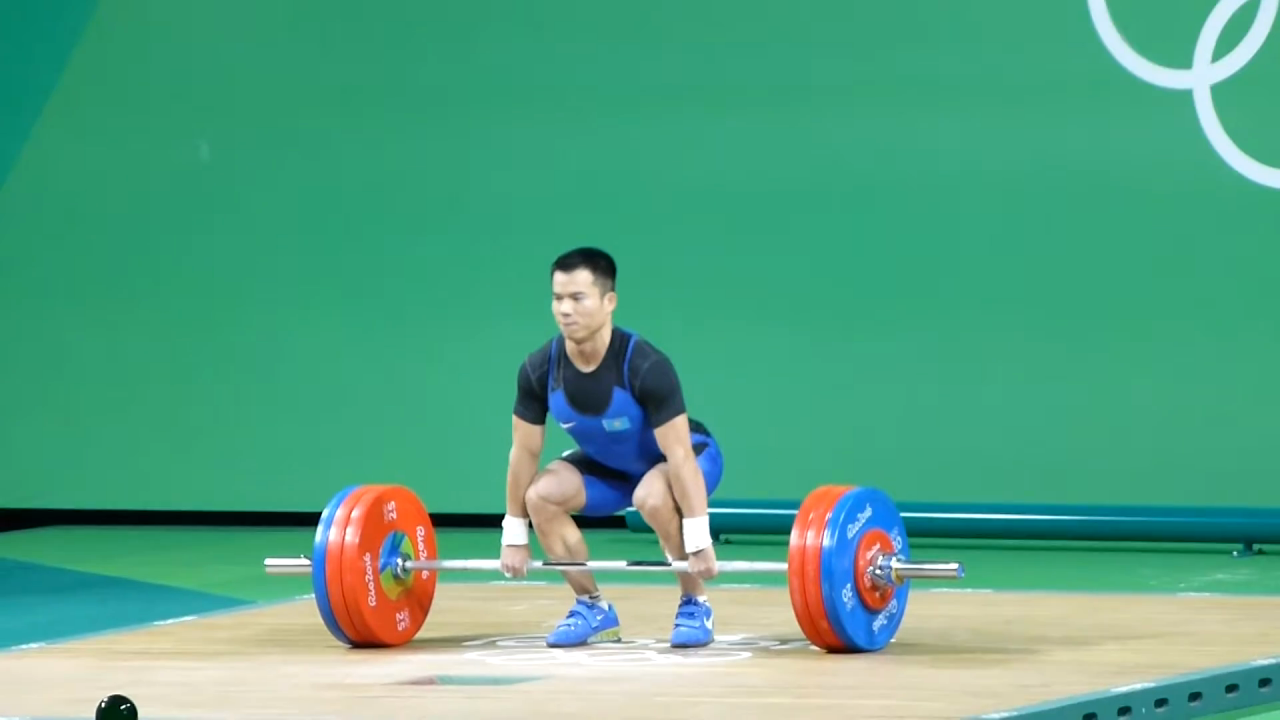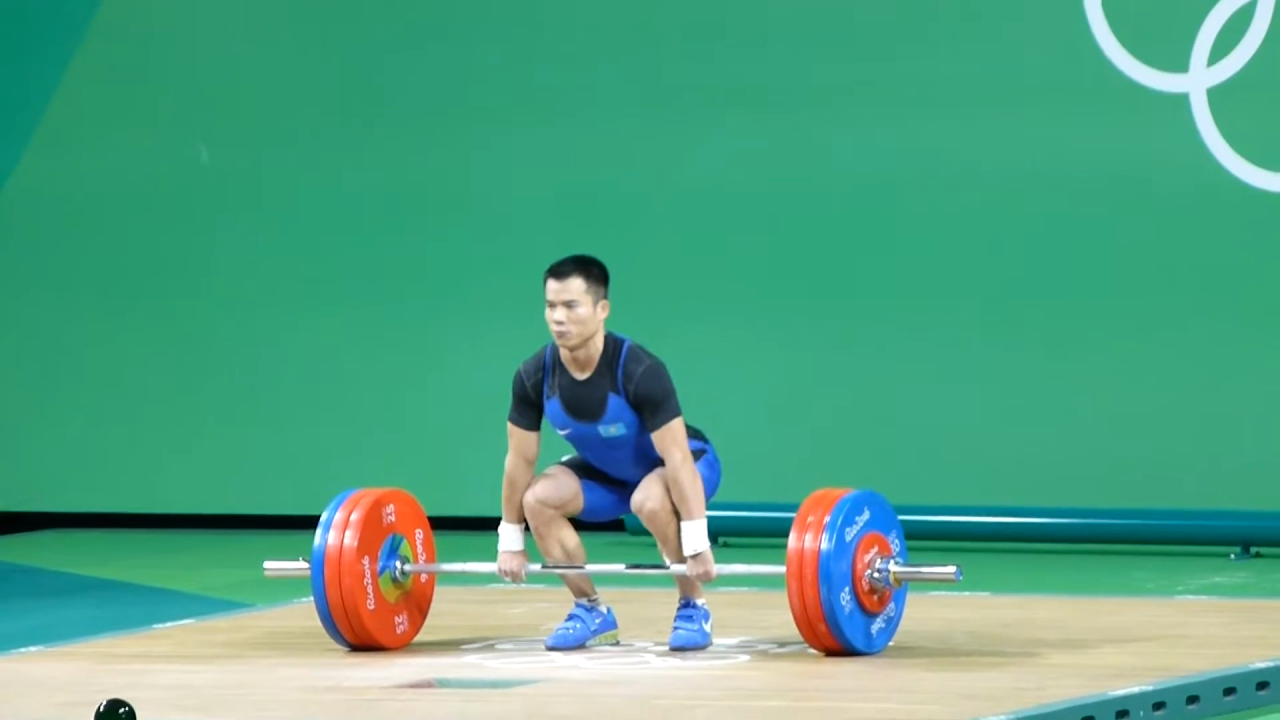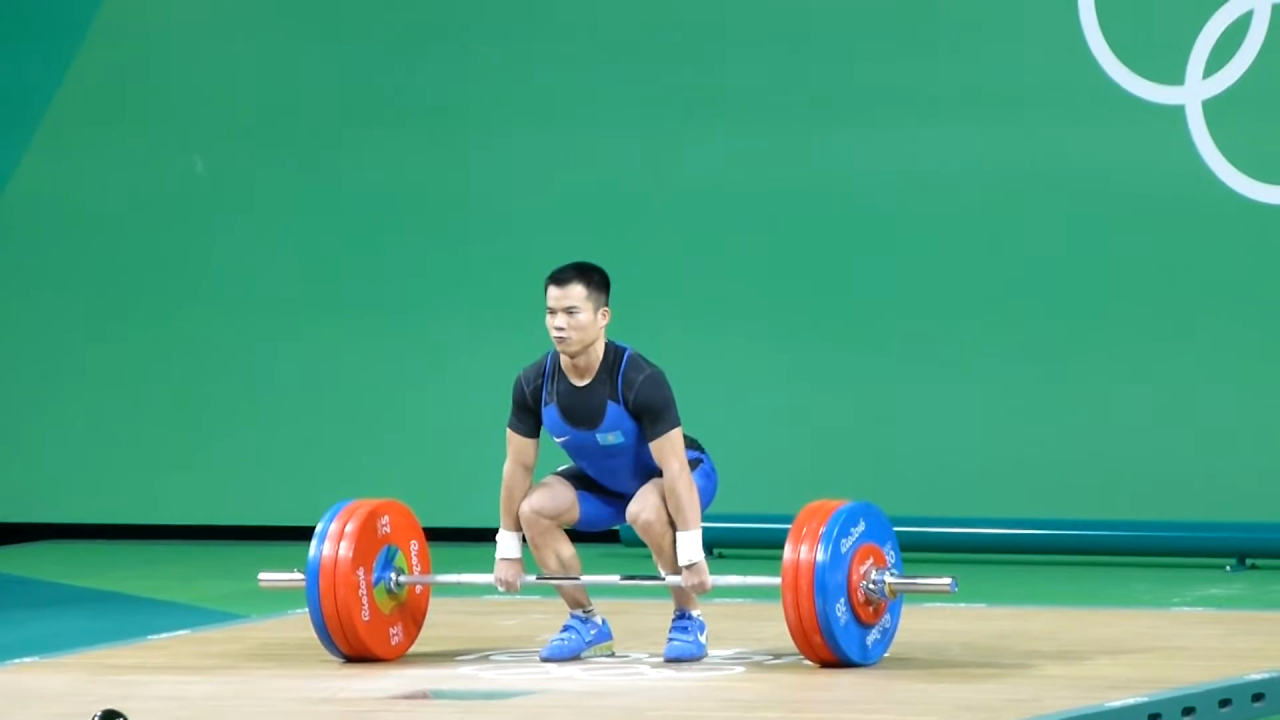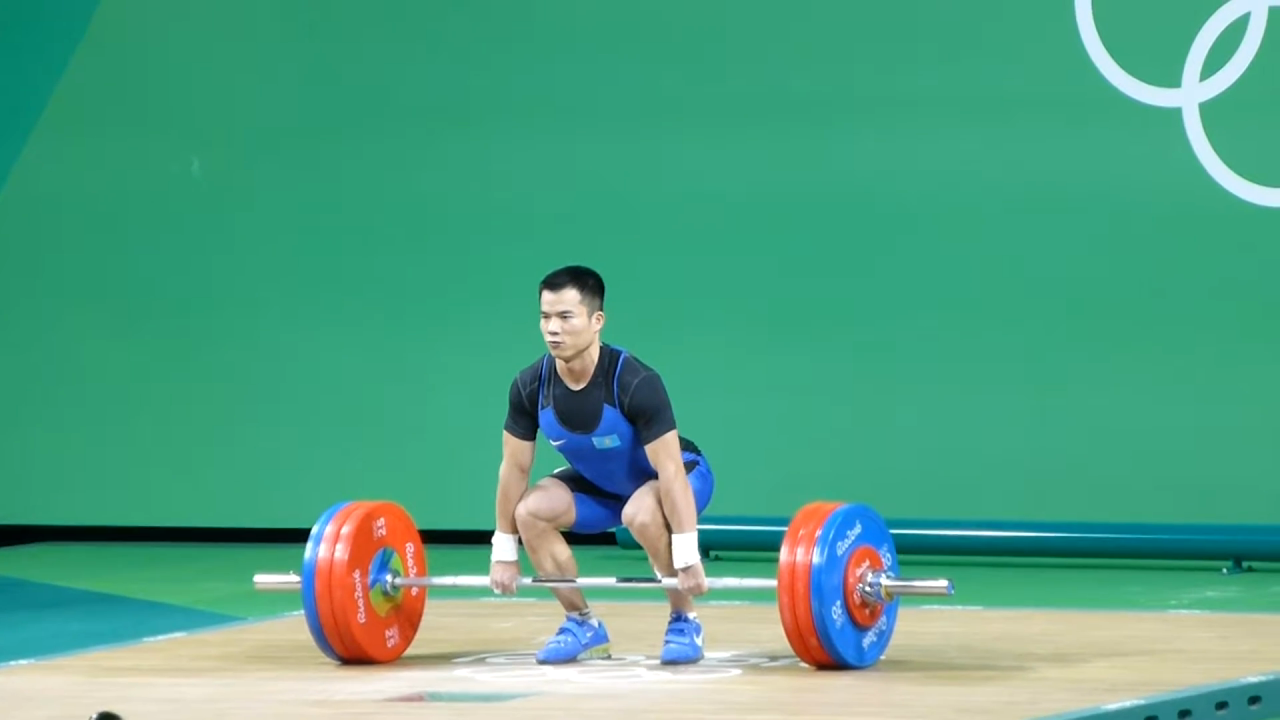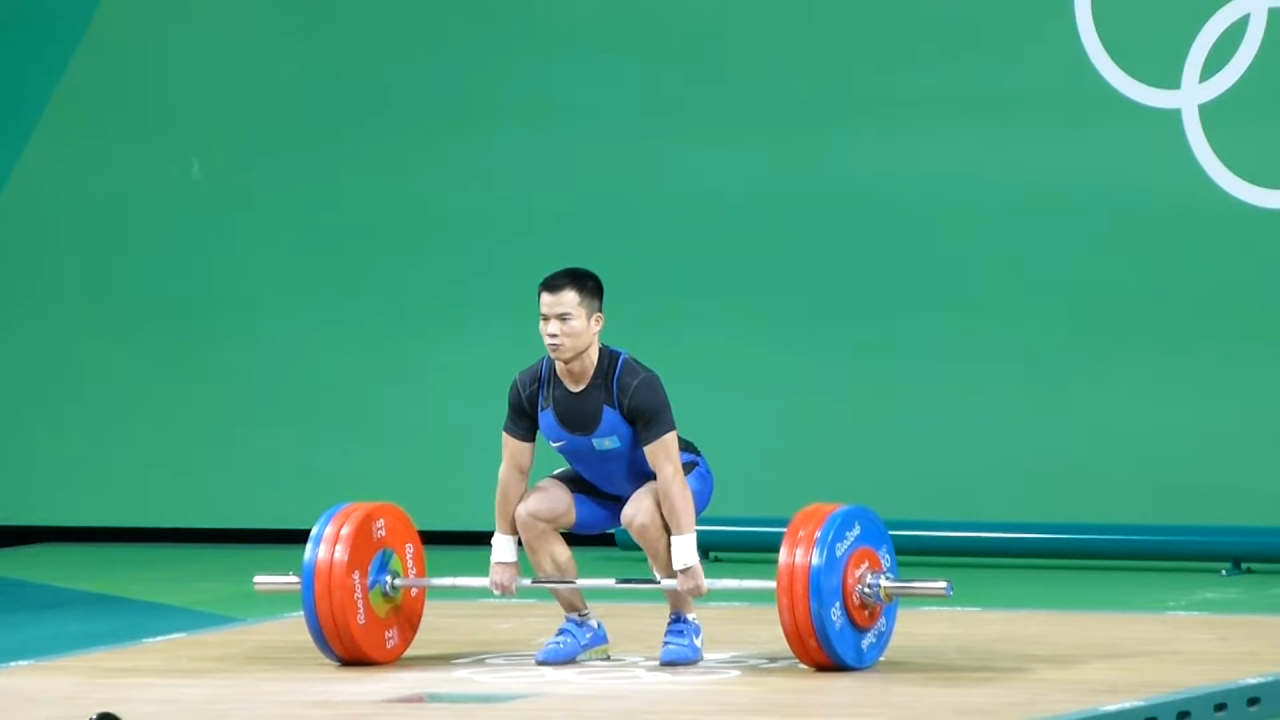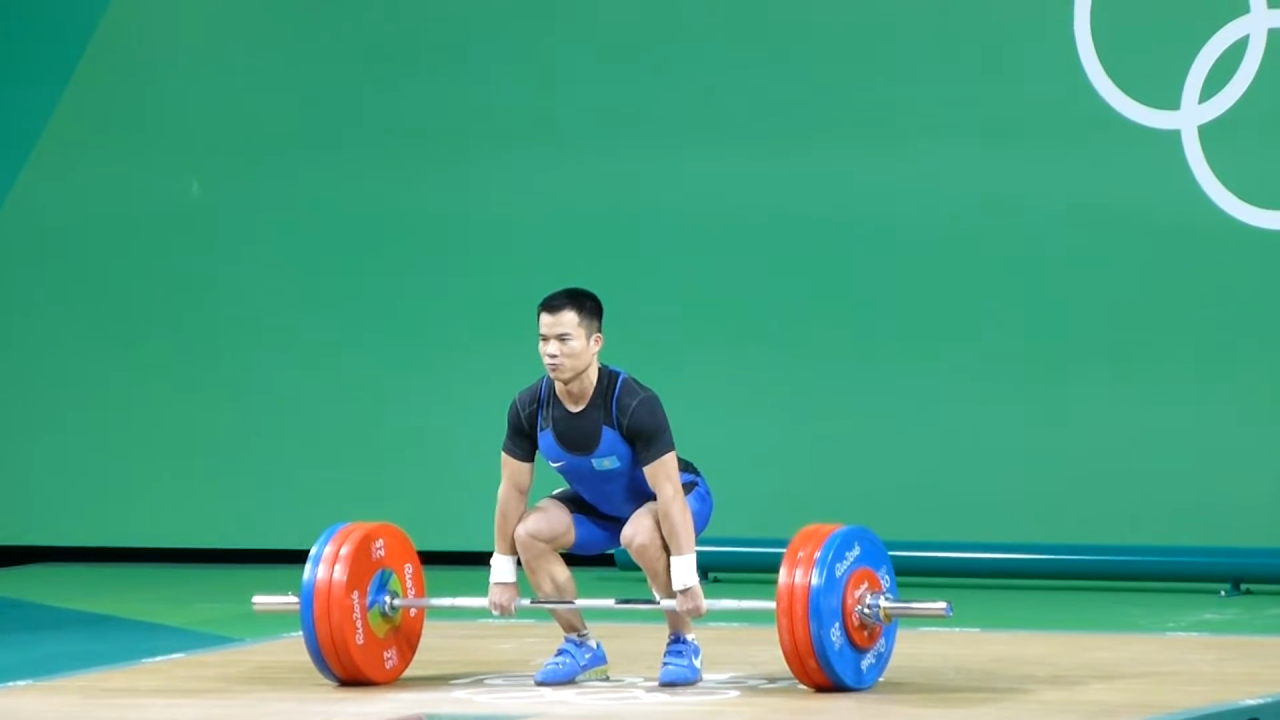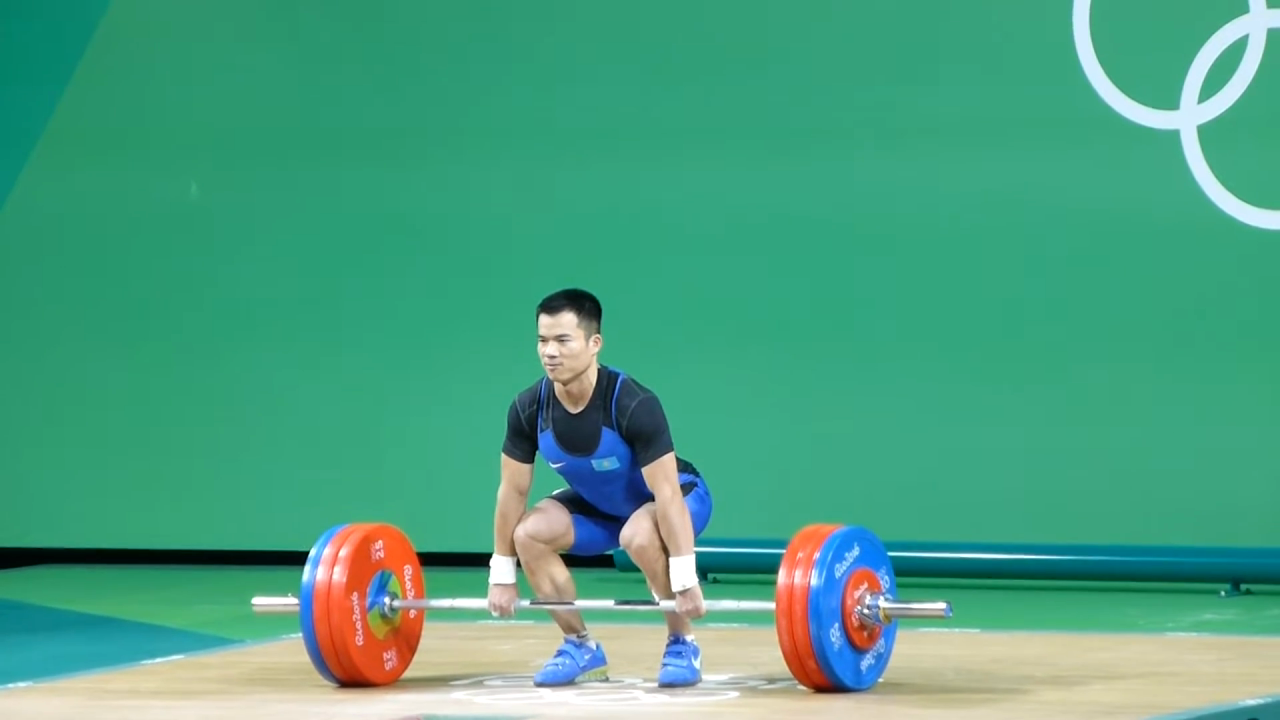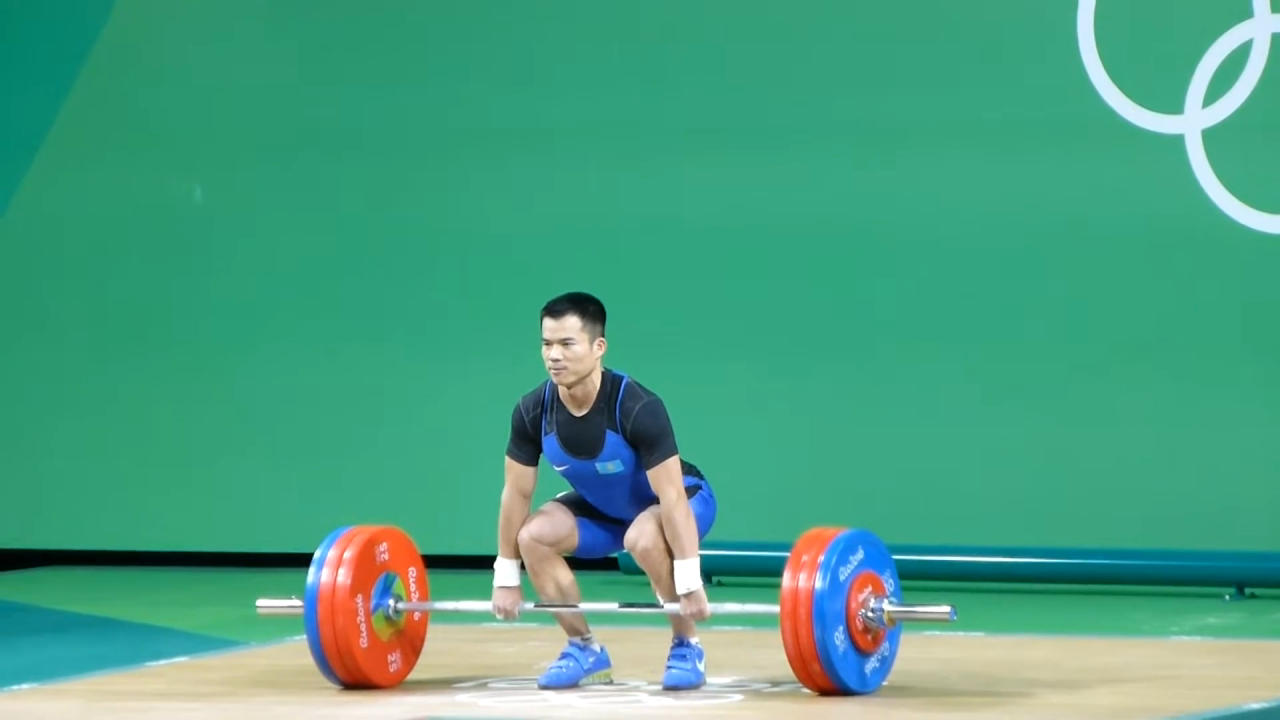
dt=0.3s
person 1, frame 1
left shoulder: (645, 365)
right shoulder: (539, 369)
left elbow: (679, 455)
right elbow: (524, 452)
left wrist: (699, 540)
right wrist: (515, 536)
left hip: (688, 454)
right hip: (610, 463)
left knee: (653, 497)
right knee: (541, 495)
left ankle: (695, 605)
right ankle: (593, 607)
person 1, frame 2
left shoulder: (639, 370)
right shoulder: (534, 375)
left elbow: (676, 459)
right elbow: (520, 459)
left wrist: (697, 544)
right wrist: (511, 541)
left hip: (685, 461)
right hip: (608, 469)
left knee: (651, 500)
right knee: (539, 498)
left ankle: (693, 608)
right ankle: (592, 610)
person 1, frame 3
left shoulder: (640, 378)
right shoulder: (534, 382)
left elbow: (675, 468)
right elbow: (518, 465)
left wrist: (692, 554)
right wrist: (508, 550)
left hip: (684, 471)
right hip: (604, 480)
left knee: (646, 512)
right knee: (534, 509)
left ankle: (689, 620)
right ankle: (587, 622)
person 1, frame 4
left shoulder: (634, 382)
right shoulder: (530, 385)
left elbow: (670, 471)
right elbow: (514, 468)
left wrist: (688, 557)
right wrist: (504, 552)
left hip: (678, 473)
right hip: (600, 481)
left knee: (642, 514)
right knee: (530, 511)
left ankle: (684, 622)
right ankle: (583, 623)
person 1, frame 5
left shoulder: (633, 383)
right shoulder: (529, 386)
left elbow: (668, 472)
right elbow: (513, 469)
left wrist: (687, 558)
right wrist: (503, 553)
left hip: (679, 474)
right hip: (600, 482)
left knee: (640, 515)
right knee: (530, 511)
left ankle: (683, 624)
right ankle: (582, 625)
person 1, frame 6
left shoulder: (633, 402)
right shoulder: (529, 406)
left elbow: (668, 492)
right elbow: (512, 489)
left wrist: (686, 579)
right wrist: (502, 573)
left hip: (678, 494)
right hip: (600, 502)
left knee: (640, 535)
right knee: (530, 531)
left ankle: (682, 644)
right ankle: (581, 645)
person 1, frame 7
left shoulder: (632, 404)
right shoulder: (528, 408)
left elbow: (666, 495)
right elbow: (512, 490)
left wrist: (686, 580)
right wrist: (502, 575)
left hip: (676, 495)
right hip: (599, 502)
left knee: (639, 536)
right knee: (529, 532)
left ankle: (682, 645)
right ankle: (581, 647)
person 1, frame 8
left shoulder: (636, 407)
right shoulder: (533, 411)
left elbow: (671, 497)
right elbow: (516, 493)
left wrist: (690, 583)
right wrist: (506, 577)
left hip: (681, 497)
right hip: (604, 505)
left knee: (644, 538)
right knee: (534, 535)
left ankle: (686, 647)
right ankle: (585, 648)
